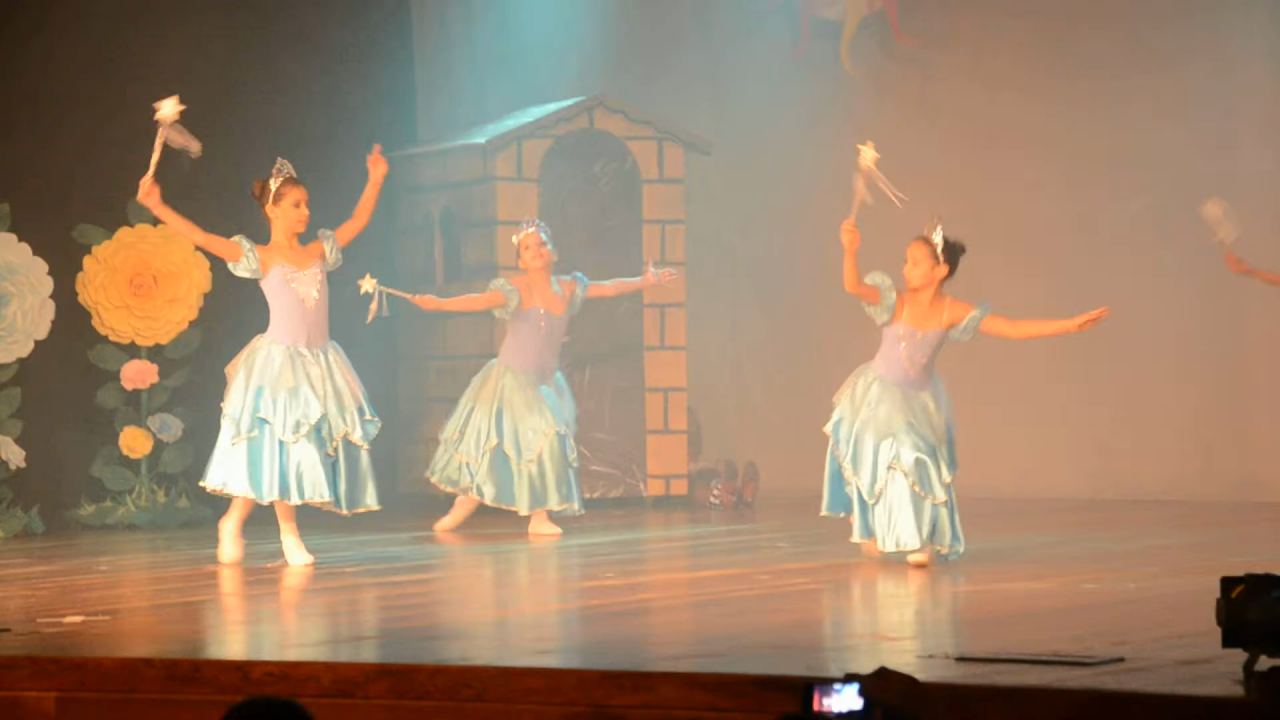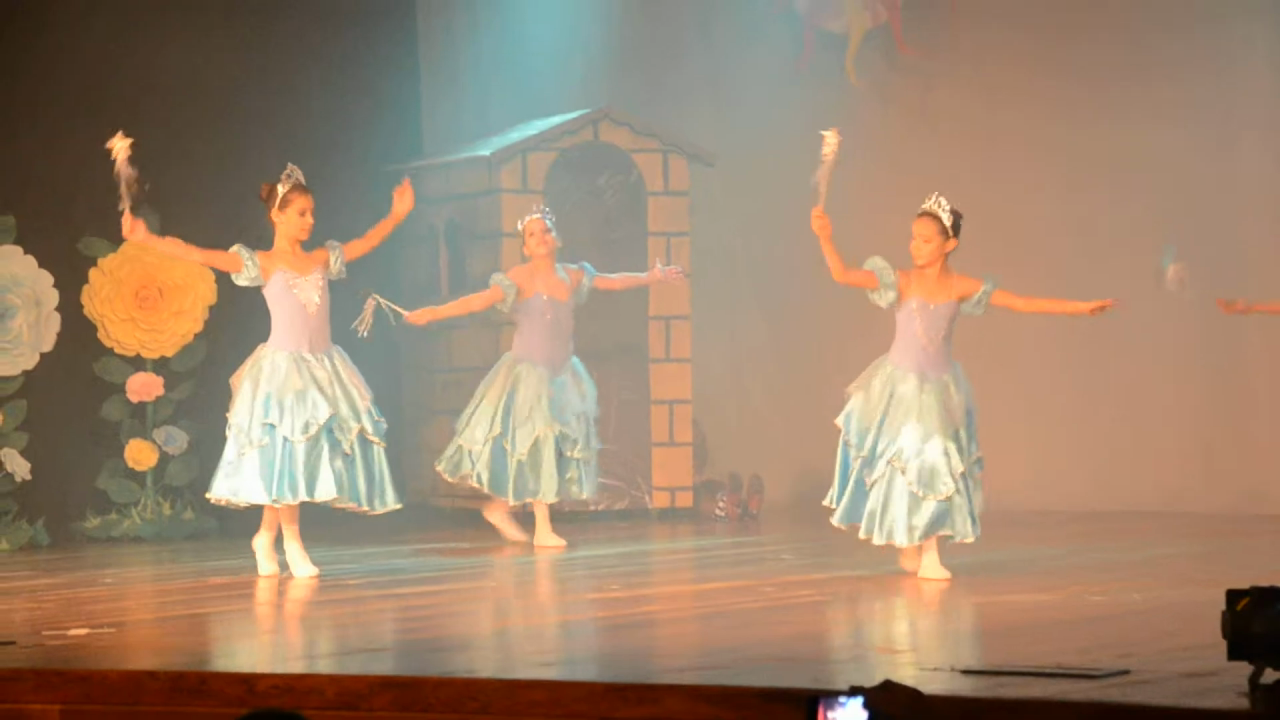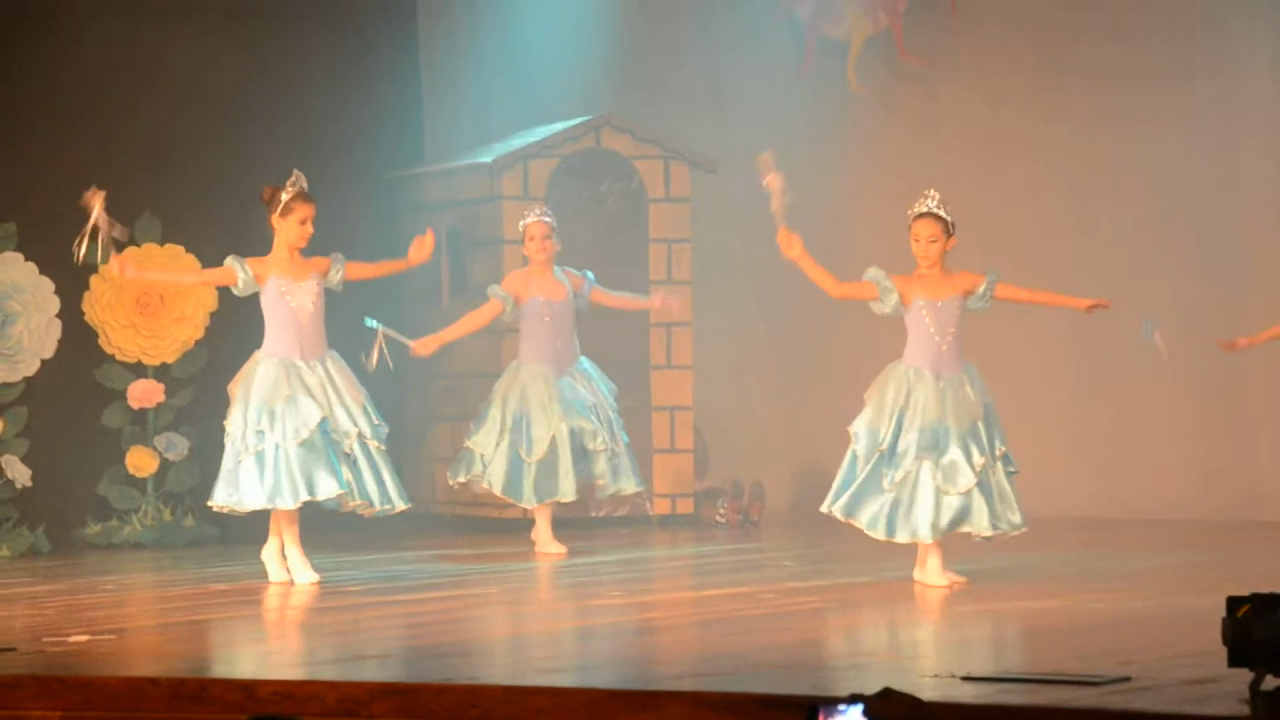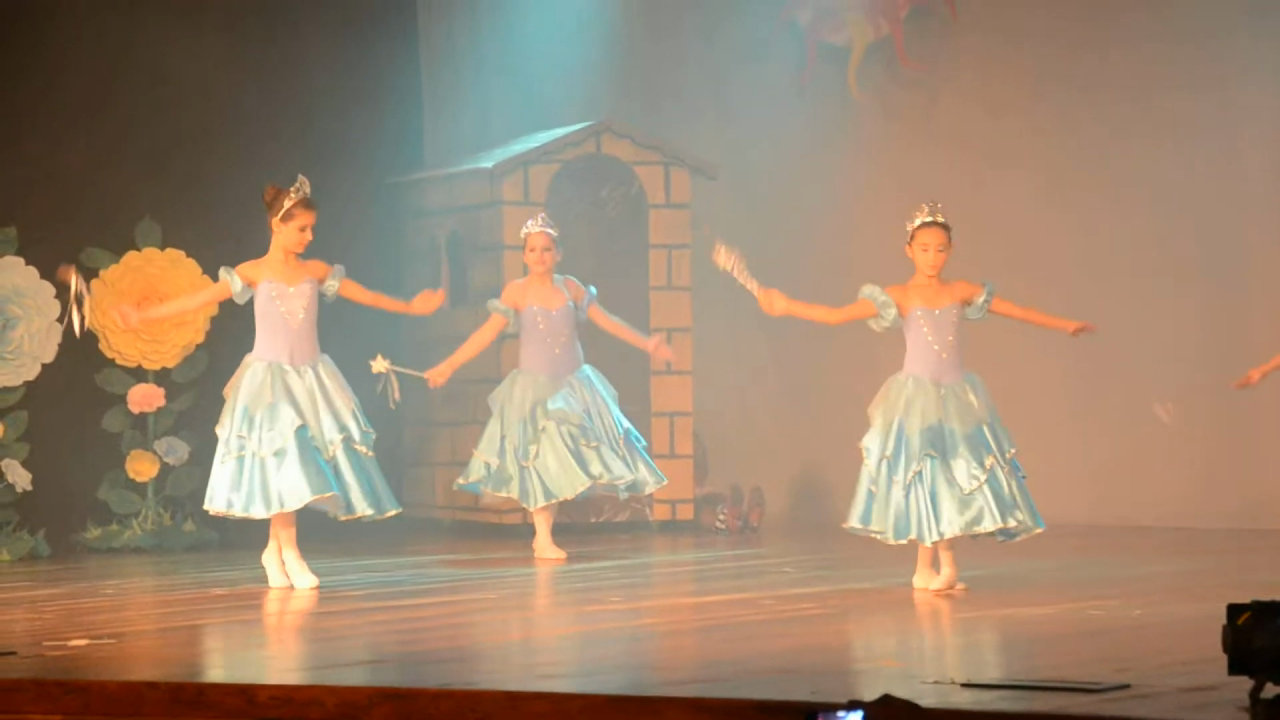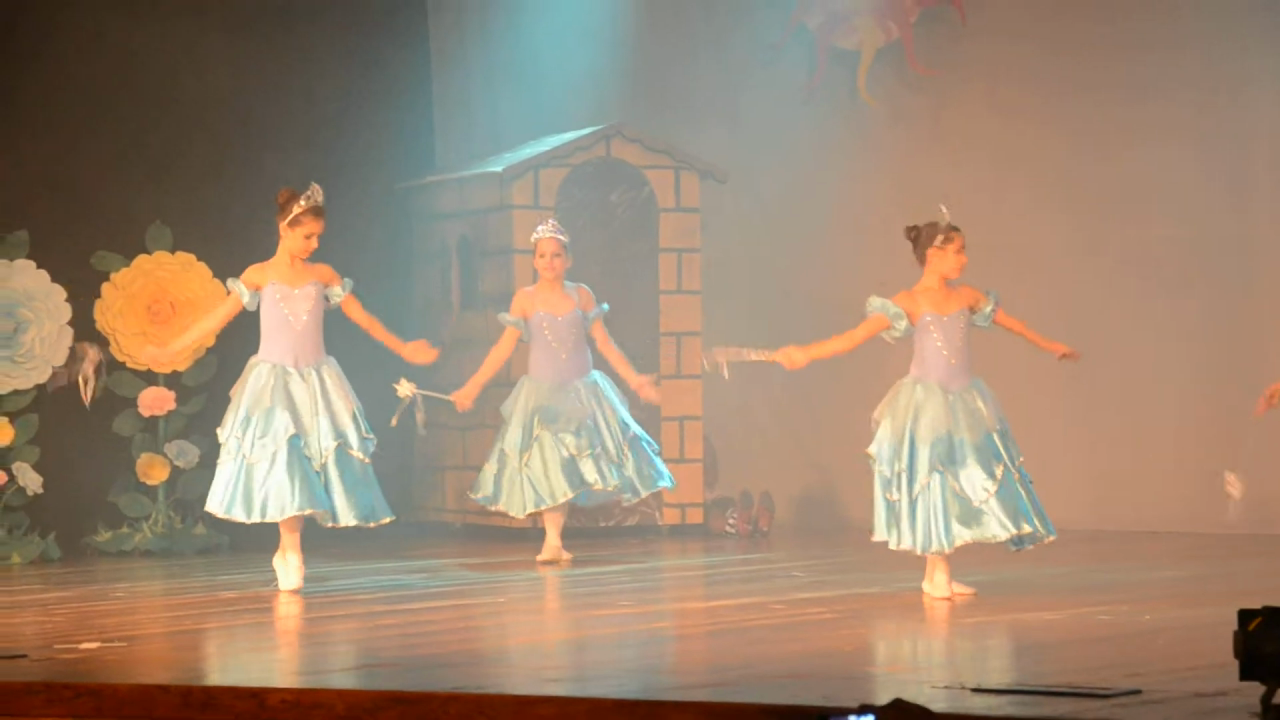
dt=0.2s
person 1, frame 1
left shoulder: (317, 251)
right shoulder: (261, 257)
left elbow: (356, 224)
right elbow: (204, 239)
left wrist: (375, 183)
right wrist: (159, 208)
left hip: (320, 364)
right hip: (279, 362)
left knee: (305, 446)
right knee: (279, 446)
left ankle: (237, 519)
right ankle: (289, 532)
person 1, frame 2
left shoulder: (321, 259)
right shoulder: (263, 263)
left elbow: (365, 245)
right elbow: (203, 258)
left wrist: (396, 216)
right wrist: (150, 240)
left hip: (324, 368)
right hip: (283, 367)
left knee: (309, 452)
right knee: (287, 451)
left ankle: (268, 534)
right ankle: (292, 542)
person 1, frame 3
left shoulder: (319, 266)
right shoulder: (258, 268)
left elbow: (367, 271)
right elbow: (200, 277)
left wrist: (407, 262)
right wrist: (142, 274)
left hip: (319, 373)
right hip: (277, 373)
left knee: (309, 456)
right knee: (287, 457)
left ankle: (274, 546)
right ankle: (291, 548)
person 1, frame 4
left shoulder: (316, 270)
right shoulder: (253, 271)
left elbow: (361, 295)
right elbow: (201, 298)
left wrist: (406, 307)
right wrist: (145, 314)
left hip: (312, 377)
right hip: (269, 376)
left knee: (308, 463)
right knee: (279, 460)
left ankle: (274, 550)
right ankle: (290, 552)
person 1, frame 5
left shoulder: (323, 274)
right shoulder: (259, 275)
left elbow: (360, 316)
right elbow: (219, 317)
left wrist: (400, 348)
right wrist: (171, 349)
left hip: (317, 380)
right hip: (273, 380)
left knee: (314, 466)
right knee: (281, 466)
left ankle: (285, 552)
right ankle: (293, 553)
person 2, frame 1
left shoulder: (952, 311)
right shoulder: (897, 300)
left elbow: (1014, 329)
right elbow: (853, 286)
left wrist: (1072, 324)
right wrist: (850, 252)
left hip: (921, 401)
right hip: (879, 396)
left knee: (922, 467)
right knee: (891, 465)
left ankle: (917, 540)
right ankle: (878, 528)
person 2, frame 2
left shoulder: (961, 286)
right shoulder: (901, 280)
left elbow: (1022, 303)
right elbow: (844, 275)
left wrist: (1081, 307)
right wrist: (825, 239)
left hip: (940, 387)
right hip: (900, 385)
left knee: (937, 463)
right knee: (903, 461)
left ankle: (924, 550)
right ankle: (913, 547)
person 2, frame 3
left shoulder: (964, 282)
right shoulder: (902, 286)
left elbow: (1025, 295)
right elbow: (840, 290)
left wrist: (1077, 303)
right wrist: (801, 257)
left hip: (957, 387)
right hip: (915, 386)
left knee: (950, 468)
right knee: (922, 466)
left ankle: (928, 561)
right ankle: (929, 561)
person 2, frame 4
left shoulder: (961, 290)
right shoulder: (898, 296)
left elbow: (1016, 310)
right elbow: (839, 315)
left wrist: (1064, 325)
right wrist: (788, 306)
left hip: (958, 395)
right hip: (917, 396)
left knee: (953, 474)
right knee: (928, 472)
left ankle: (929, 568)
right ankle: (943, 558)
person 2, frame 5
left shoulder: (967, 295)
right shoulder: (908, 302)
left elbow: (1011, 323)
right elbow: (857, 335)
left wrist: (1050, 347)
right wrist: (808, 353)
left hip: (965, 402)
right hip: (925, 402)
left knee: (962, 480)
right knee: (934, 479)
left ankle: (938, 573)
right ankle: (938, 571)
person 3, frame 1
left shoulder: (565, 286)
right shoulder: (518, 287)
left elbow: (608, 288)
right elbow: (481, 301)
left wrist: (646, 281)
right wrist: (441, 303)
left hip: (545, 382)
right hip: (512, 381)
left knee: (547, 444)
right knee: (508, 448)
person 3, frame 2
left shoulder: (571, 273)
right shoulder: (520, 276)
left elbow: (612, 281)
right elbow: (480, 301)
left wrist: (650, 277)
right wrist: (435, 312)
left hip: (561, 373)
right hip: (527, 372)
left knee: (555, 443)
right knee: (530, 443)
left ankle: (499, 506)
right ankle: (542, 528)
person 3, frame 3
left shoulder: (570, 277)
right shoulder: (518, 280)
left elbow: (608, 298)
right elbow: (483, 316)
left wrist: (649, 303)
right wrist: (436, 340)
left hip: (573, 375)
right hip: (535, 376)
left knee: (565, 446)
right knee: (540, 449)
left ankle: (542, 527)
right ankle: (544, 533)
person 3, frame 4
left shoulder: (571, 287)
right shoulder: (516, 291)
left elbow: (605, 321)
right elbow: (487, 333)
left wrist: (646, 342)
right wrist: (448, 366)
left hip: (574, 384)
right hip: (534, 385)
left knee: (564, 460)
right knee: (542, 456)
left ankle: (543, 534)
right ankle: (543, 539)
person 3, frame 5
left shoulder: (582, 295)
right shoulder: (525, 298)
left elbow: (603, 342)
right elbow: (504, 346)
left wrist: (632, 377)
right wrist: (473, 385)
left hip: (584, 389)
right hip: (543, 391)
left knee: (572, 465)
right knee: (548, 461)
left ankle: (554, 539)
right ankle: (552, 541)
